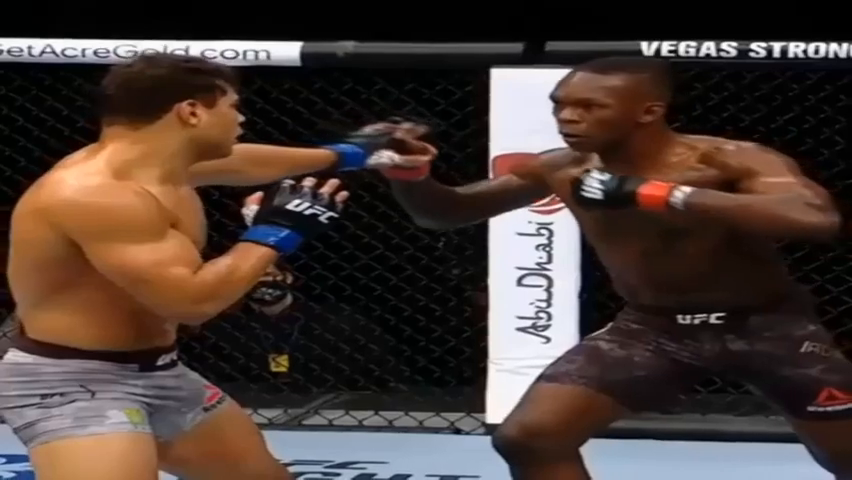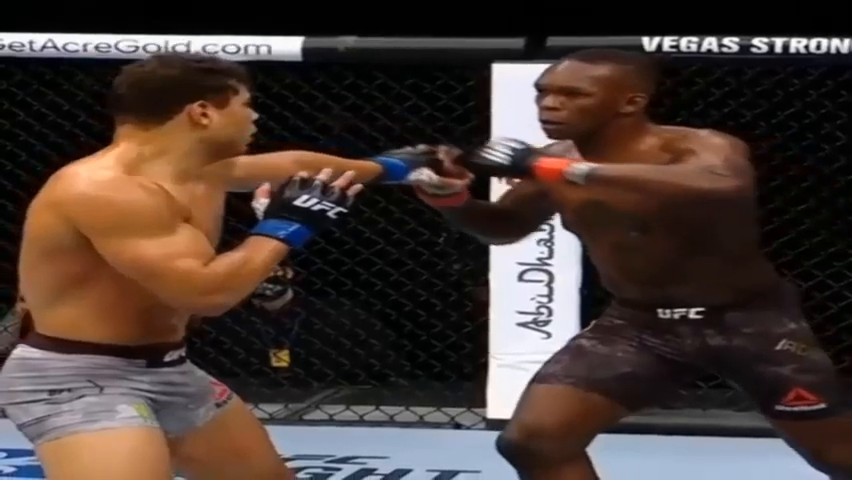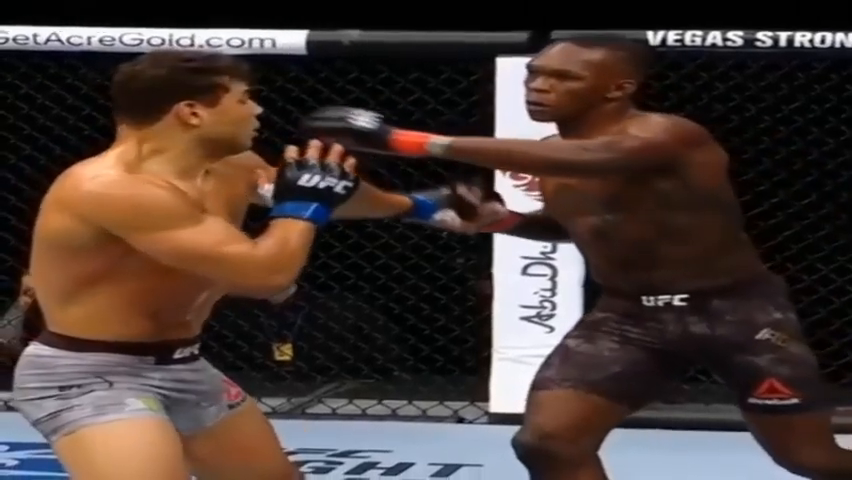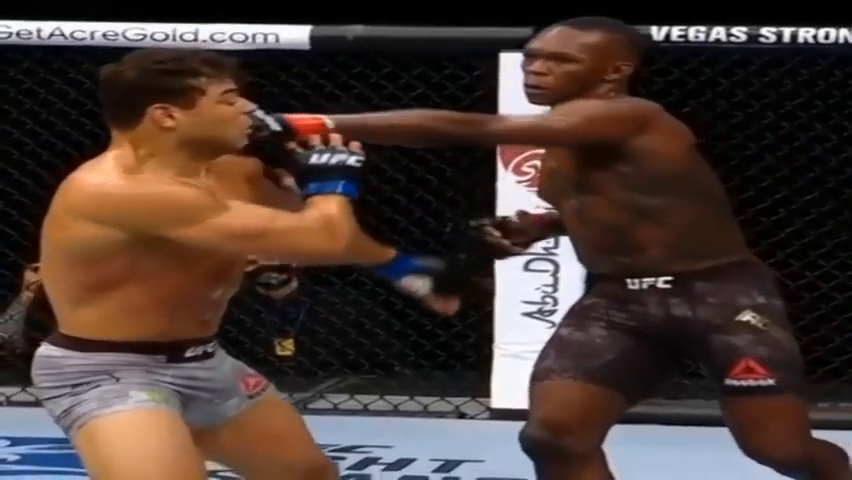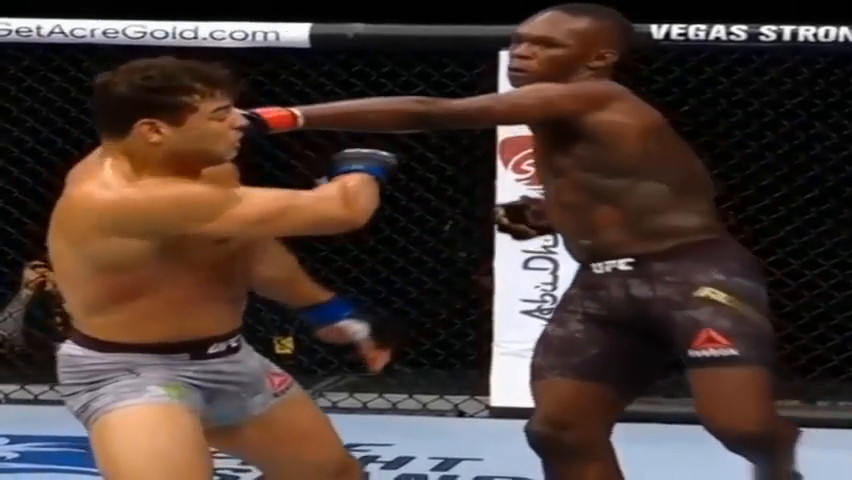
dt=1s
person 1, frame 1
left shoulder: (733, 160)
right shoulder: (560, 170)
right elbow: (446, 213)
left wrist: (655, 193)
right wrist: (409, 175)
right hip: (649, 326)
right knee: (526, 438)
person 1, frame 2
left shoulder: (703, 148)
right shoulder: (555, 161)
left elbow: (723, 184)
right elbow: (501, 228)
left wrist: (556, 169)
right wrist: (447, 194)
left hip: (748, 318)
right hip: (634, 322)
right knee: (531, 441)
person 1, frame 3
left shoulder: (670, 135)
right shoulder: (552, 156)
left elbow: (591, 160)
left wrist: (408, 140)
right wrist: (500, 219)
left hip: (736, 308)
right hip: (625, 315)
person 1, frame 4
left shoulder: (629, 119)
right shoulder: (561, 145)
left elbow: (467, 128)
left wrist: (322, 124)
right wrist: (539, 226)
left hip: (719, 293)
right hip: (616, 300)
person 1, frame 5
left shoulder: (591, 99)
right shoulder: (567, 118)
left elbow: (428, 113)
right elbow: (675, 179)
left wrist: (288, 116)
right wrist: (561, 209)
left hip: (699, 274)
right hip: (602, 285)
left knee: (742, 425)
right knee: (560, 431)
person 2, frame 1
left shoulder: (162, 163)
right shoulder: (93, 195)
left elbow: (240, 162)
right elbow: (193, 301)
left wrist: (342, 155)
right wrist: (274, 233)
left hip: (160, 373)
right hip: (70, 384)
person 2, frame 2
left shoulder: (202, 168)
right shoulder: (104, 191)
left elbow: (290, 164)
right elbow: (208, 292)
left wrist: (386, 168)
right wrist: (286, 225)
left hip: (167, 371)
right hip: (76, 380)
person 2, frame 3
left shoulder: (230, 169)
right shoulder: (110, 190)
left elbow: (333, 193)
right elbow: (265, 273)
left wrist: (417, 206)
right wrist: (303, 204)
left hip: (181, 367)
right hip: (89, 376)
person 2, frame 4
left shoulder: (226, 173)
left elbow: (313, 228)
right elbow: (318, 238)
left wrist: (398, 266)
right wrist: (333, 181)
left hip: (202, 363)
person 2, frame 5
left shoulder: (201, 167)
left elbow: (251, 249)
right elbow: (341, 209)
left wrist: (329, 310)
right wrist: (363, 169)
left hip: (227, 359)
